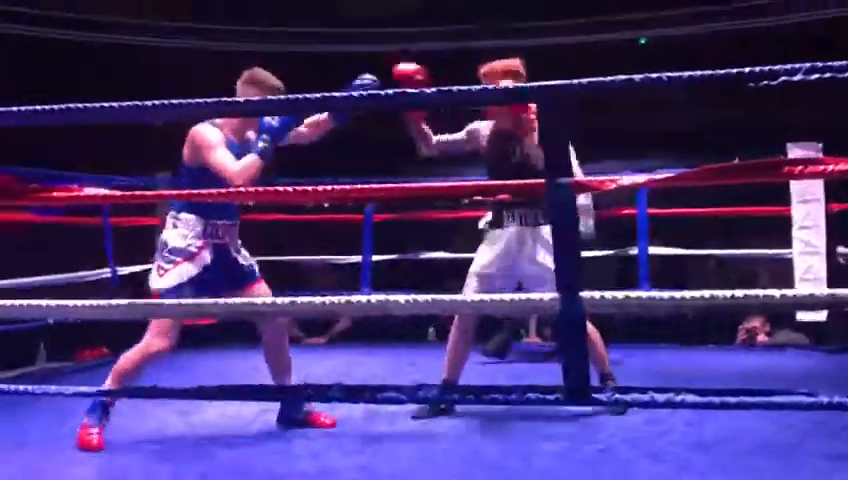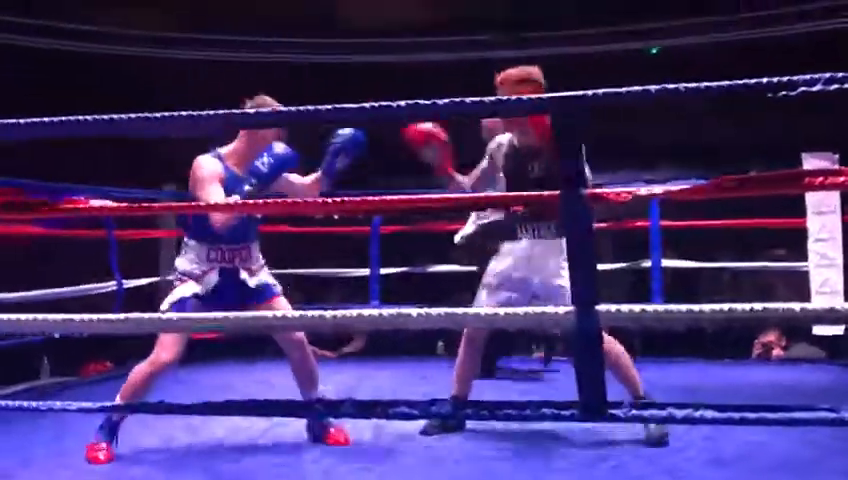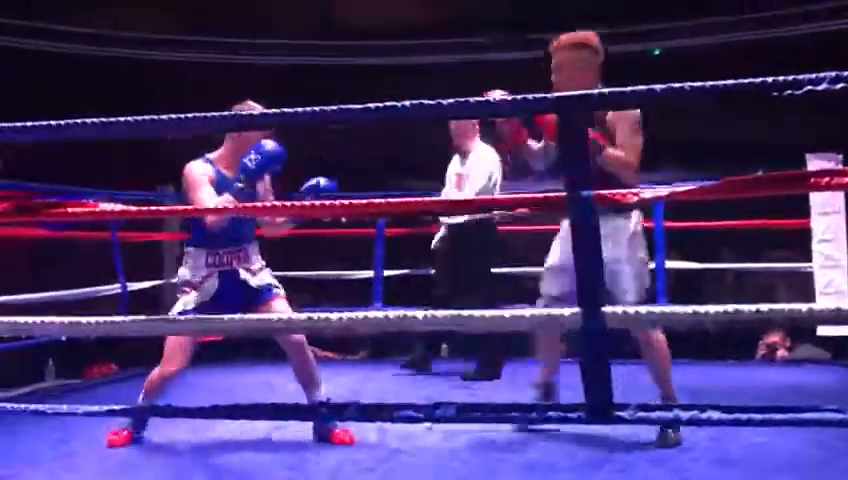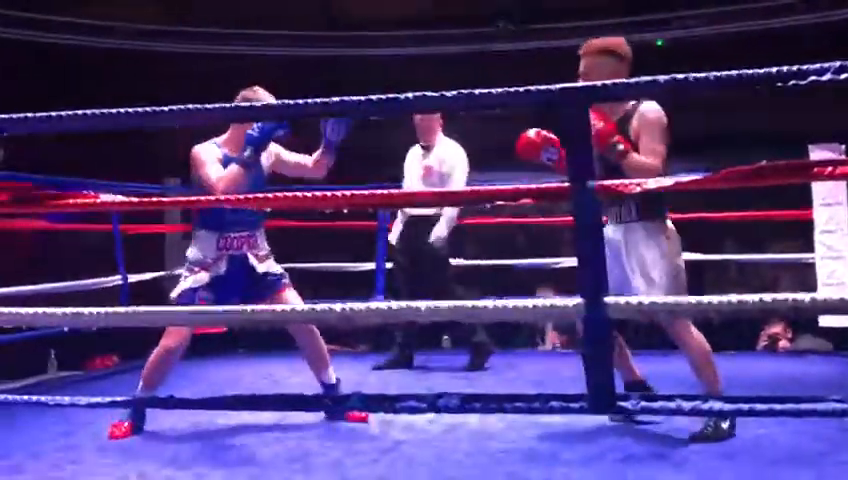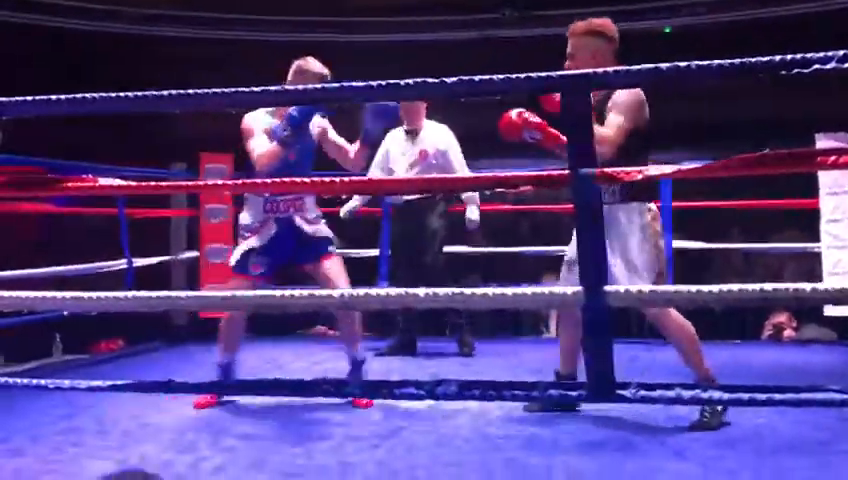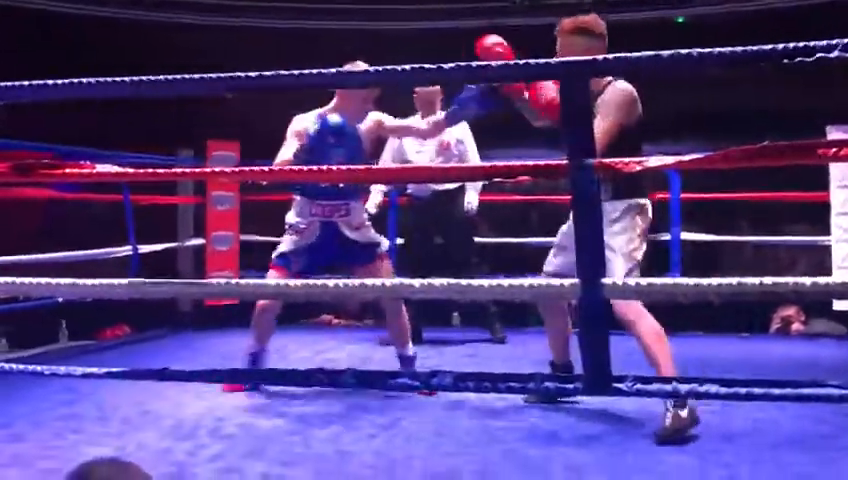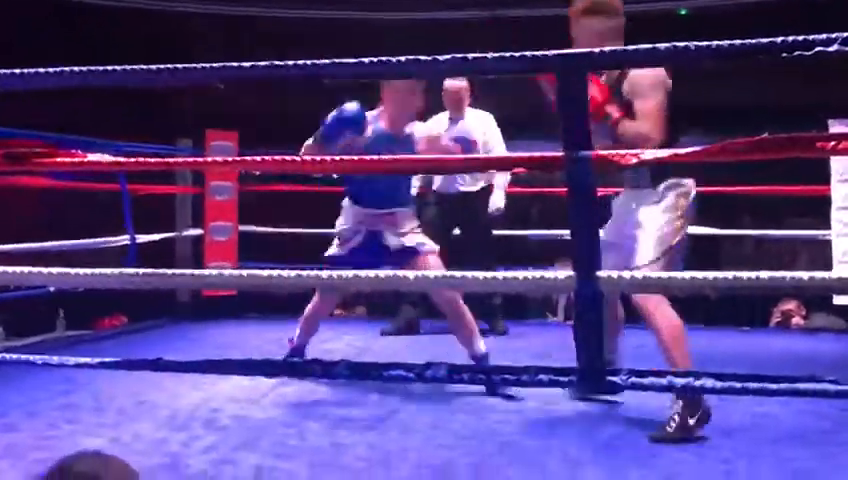
dt=0.3s
person 1, frame 1
left shoulder: (542, 124)
right shoulder: (482, 131)
right elbow: (430, 147)
left wrist: (523, 122)
right wrist: (413, 107)
left hip: (540, 233)
right hip: (501, 234)
right knee: (464, 314)
left ankle: (608, 381)
person 1, frame 2
right shoulder: (502, 146)
right elbow: (469, 191)
left wrist: (552, 143)
right wrist: (438, 161)
left hip: (557, 249)
right hip: (515, 249)
right knee: (474, 329)
right ankle: (455, 410)
person 1, frame 3
left shoulder: (621, 109)
left elbow: (628, 171)
right elbow: (538, 159)
left wrist: (584, 138)
left hip: (617, 226)
right hip: (577, 225)
left knee: (640, 323)
right knee: (550, 312)
right ankle: (547, 392)
person 1, frame 4
left shoulder: (647, 114)
right shoulder: (599, 117)
left elbow: (651, 175)
left wrist: (609, 142)
right wrist: (557, 156)
left hip: (646, 232)
right hip: (610, 231)
left knee: (674, 322)
left ankle: (720, 411)
right ankle: (637, 386)
person 1, frame 5
left shoulder: (627, 95)
right shoulder: (591, 98)
left elbow: (606, 148)
right wrist: (543, 134)
left hip: (630, 213)
right hip: (597, 213)
left knee: (655, 308)
right knee: (569, 301)
left ankle: (711, 392)
right ankle: (565, 387)
person 1, frame 6
left shoulder: (619, 93)
left elbow: (591, 150)
right elbow: (539, 113)
left wrist: (562, 110)
right wrist: (510, 76)
left hip: (622, 211)
left knee: (623, 302)
left ankle: (680, 401)
right ankle: (561, 374)
person 1, frame 7
left shoulder: (645, 74)
right shoulder: (600, 77)
left elbow: (651, 141)
right elbow: (590, 131)
left wrist: (605, 110)
right wrist: (558, 91)
left hip: (661, 192)
right hip: (632, 194)
left knee: (645, 293)
left ankle: (692, 403)
right ankle: (604, 370)
person 2, frame 1
left shoulder: (249, 136)
right shoulder: (204, 134)
left elbow: (303, 134)
right elbow: (238, 178)
left wrist: (344, 107)
right wrist: (267, 142)
left hip: (226, 247)
right hip: (188, 247)
left knee: (275, 325)
right knee: (158, 342)
left ankle: (292, 408)
right ankle: (98, 411)
person 2, frame 2
left shoulder: (264, 165)
right shoulder: (207, 166)
left elbow: (306, 192)
right elbow: (220, 220)
left wrist: (334, 162)
right wrist: (257, 185)
left hip: (247, 269)
right hip: (202, 272)
left knee: (297, 340)
right knee: (163, 357)
left ankle: (318, 420)
right ankle: (107, 428)
person 2, frame 3
left shoulder: (259, 171)
right shoulder: (196, 170)
right elbow: (213, 219)
right wrist: (244, 181)
left hip: (249, 270)
right hip: (204, 277)
left knee: (296, 340)
right knee: (173, 365)
left ankle: (323, 419)
right ankle: (135, 422)
person 2, frame 4
left shoulder: (268, 152)
right shoulder: (205, 152)
left elbow: (317, 170)
right elbow: (222, 189)
left wrist: (330, 140)
right wrist: (250, 151)
left hip: (255, 256)
right hip: (211, 261)
left knee: (304, 325)
right knee: (173, 343)
left ankle: (334, 398)
right ankle: (136, 414)
person 2, frame 5
left shoulder: (318, 124)
right shoulder: (257, 120)
left elbow: (355, 164)
right elbow: (261, 164)
left wrist: (371, 135)
right wrist: (292, 130)
left hip: (306, 221)
right hip: (264, 225)
right knee: (236, 306)
left ankle: (356, 372)
right ankle: (224, 380)
person 2, frame 6
left shoulder: (371, 123)
right shoulder: (304, 124)
left elbow: (425, 129)
right elbow: (279, 169)
left wrist: (460, 111)
right wrist: (306, 150)
left hip: (352, 224)
right hip: (308, 226)
left knee: (391, 297)
right knee: (268, 303)
left ankle: (409, 370)
right ankle: (253, 368)
person 2, frame 7
left shoulder: (422, 136)
right shoulder: (356, 126)
right elbow: (309, 156)
right wrist: (325, 134)
left hip: (402, 228)
right hip: (356, 228)
left knee: (447, 296)
right knee: (324, 302)
left ankle: (484, 367)
right ankle: (295, 354)
person 3, frame 1
left shoulder: (553, 139)
right shoulder: (520, 140)
left elbow: (574, 178)
right elbow: (511, 185)
left wrist: (584, 217)
right wrist: (494, 213)
left hip: (545, 216)
right hip: (526, 216)
left ankle: (505, 340)
right ankle: (571, 341)
person 3, frame 2
left shoulder: (515, 152)
right shoulder: (494, 154)
left elbow: (522, 196)
right wrist: (470, 225)
left hip: (507, 230)
right hip: (489, 229)
left knee: (495, 295)
right knee: (495, 294)
left ankle: (485, 360)
right ankle: (545, 341)
person 3, frame 3
left shoulder: (486, 157)
right shoulder: (456, 160)
left elbow: (473, 193)
right wrist: (443, 230)
left hip: (477, 232)
right hip: (456, 232)
left knee: (477, 297)
right knee: (445, 295)
left ankle: (491, 361)
right ankle: (424, 353)
person 3, frame 4
left shoulder: (452, 152)
right shoulder: (414, 153)
left elbow: (456, 193)
left wrist: (443, 226)
right wrist: (398, 226)
left hip: (436, 227)
right hip: (412, 226)
left knee: (441, 290)
right knee: (408, 291)
left ankle: (480, 345)
right ankle: (403, 352)
person 3, frame 5
left shoulder: (440, 134)
right shoulder: (392, 139)
left elbow: (460, 171)
right elbow: (377, 173)
left wrist: (472, 205)
right wrist: (355, 201)
left hip: (429, 208)
right hip: (401, 211)
left knee: (430, 271)
right knee: (403, 274)
left ankle: (462, 332)
right ankle: (406, 337)
person 3, frame 6
left shoulder: (456, 125)
left elbow: (472, 162)
right elbow: (388, 165)
left wrist: (472, 192)
right wrist: (376, 196)
left hip: (452, 200)
right hip: (419, 203)
left knee: (463, 261)
right knee: (415, 264)
left ankle: (490, 321)
right ankle: (412, 326)
person 3, frame 7
left shoulder: (483, 121)
right shoulder: (434, 124)
left wrist: (498, 191)
right wrist: (410, 190)
left hip: (475, 198)
right hip: (442, 198)
left knee: (480, 258)
left ankle: (492, 317)
right ankle: (409, 317)
